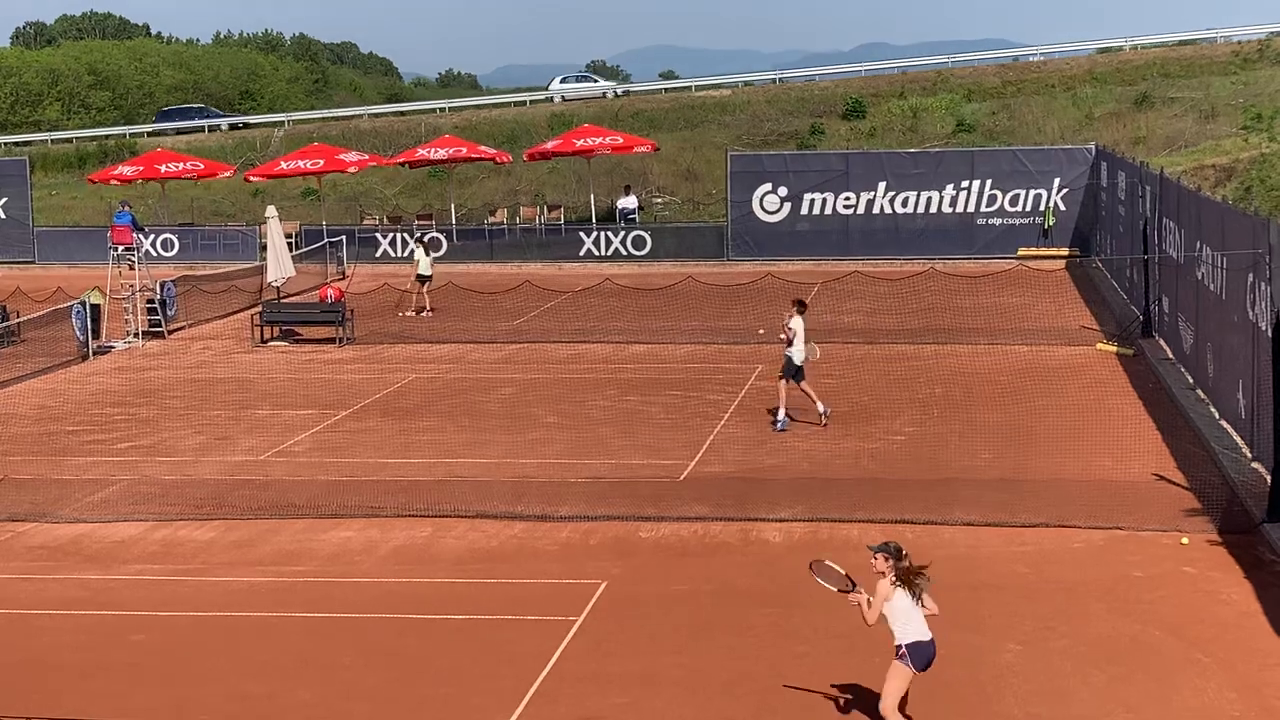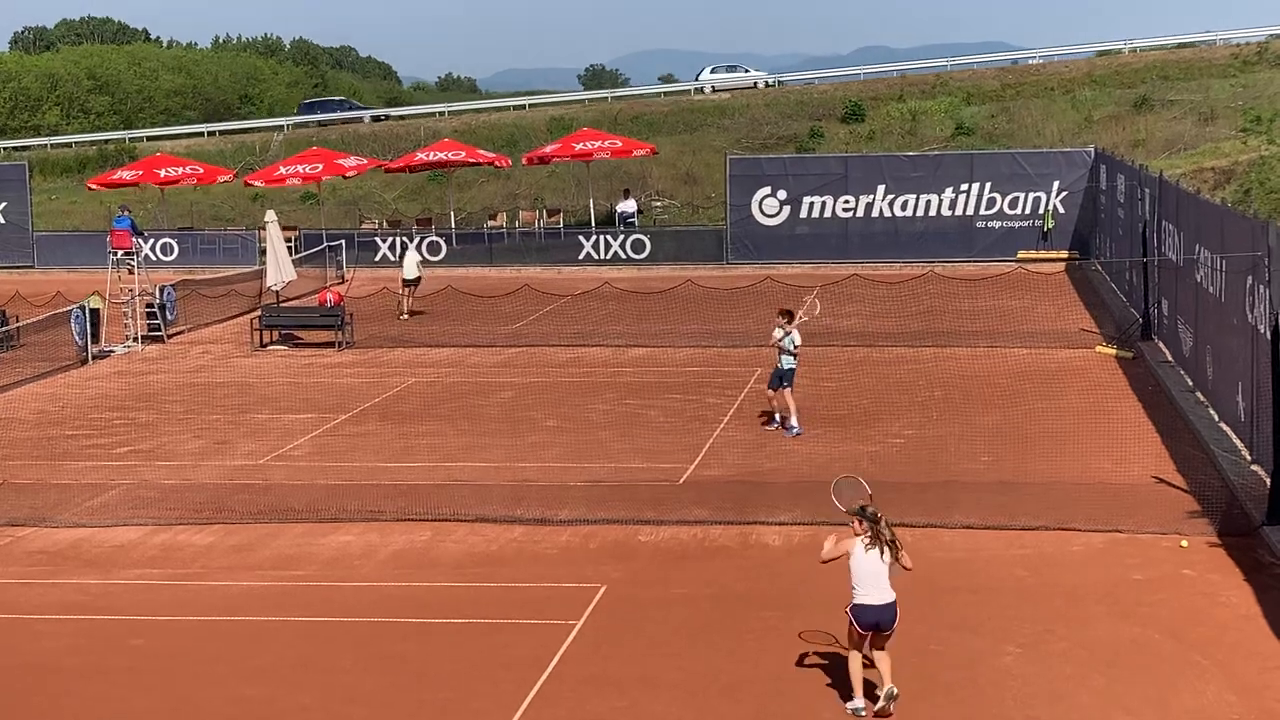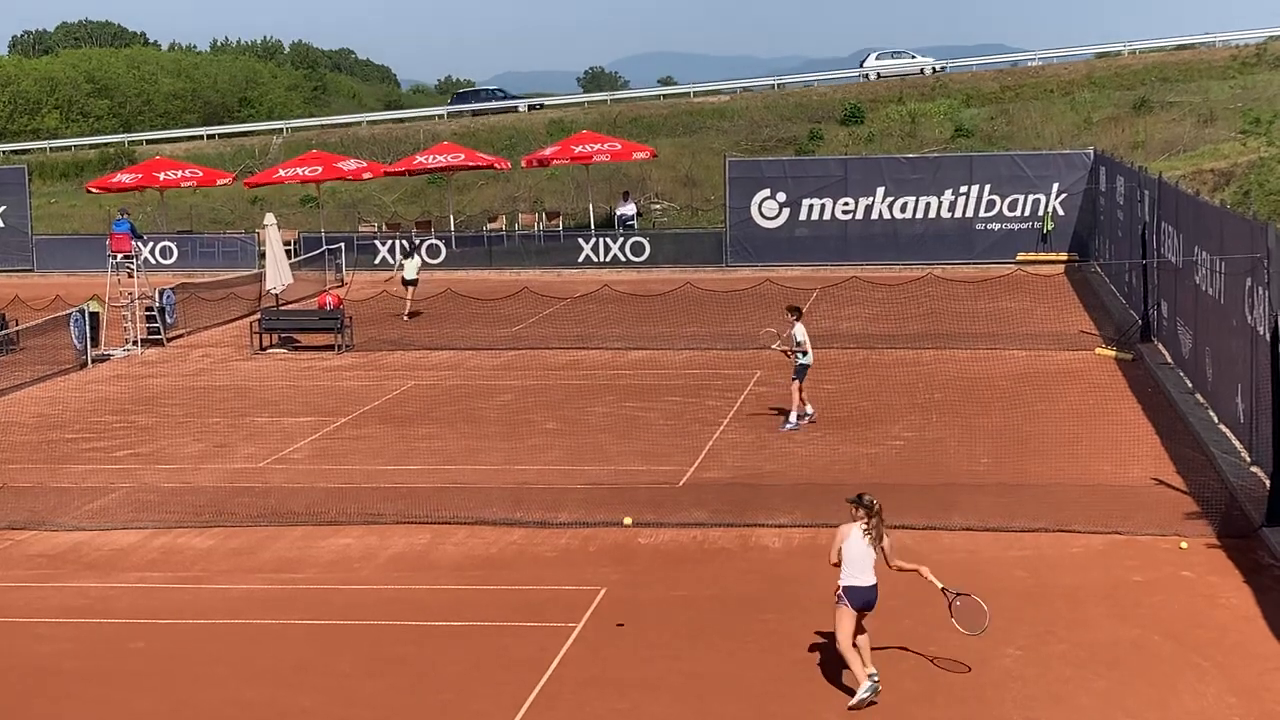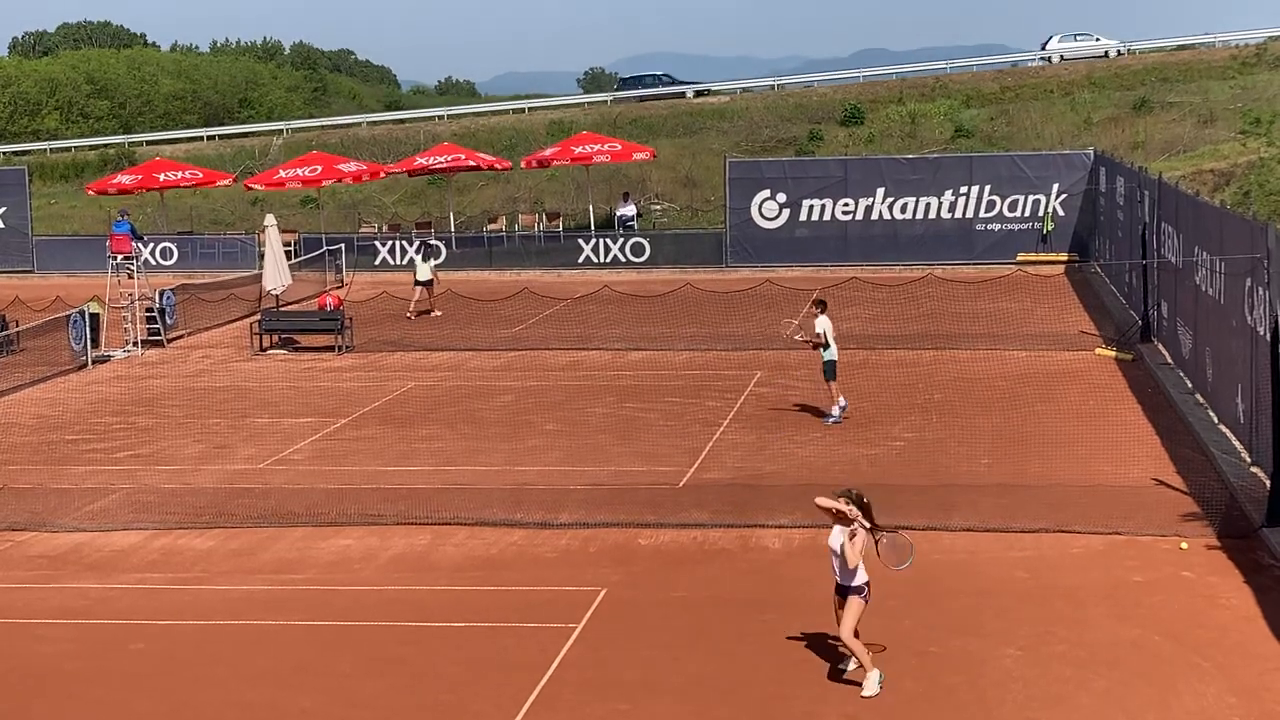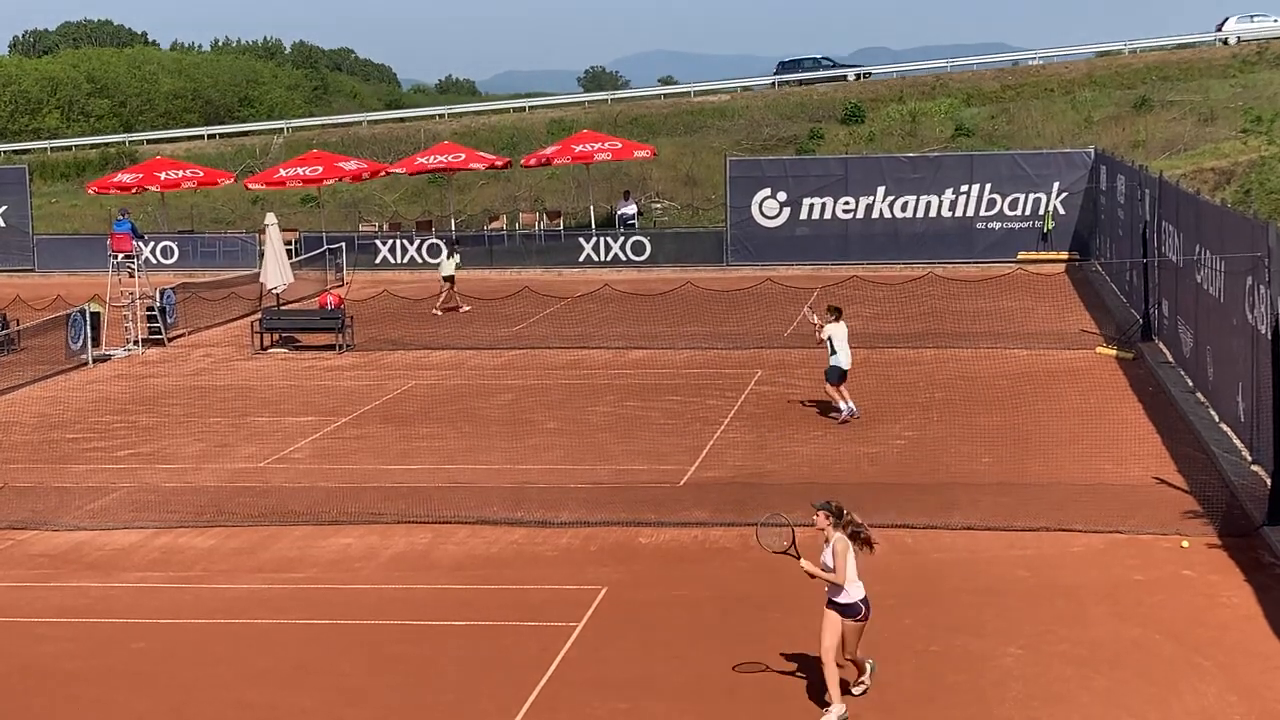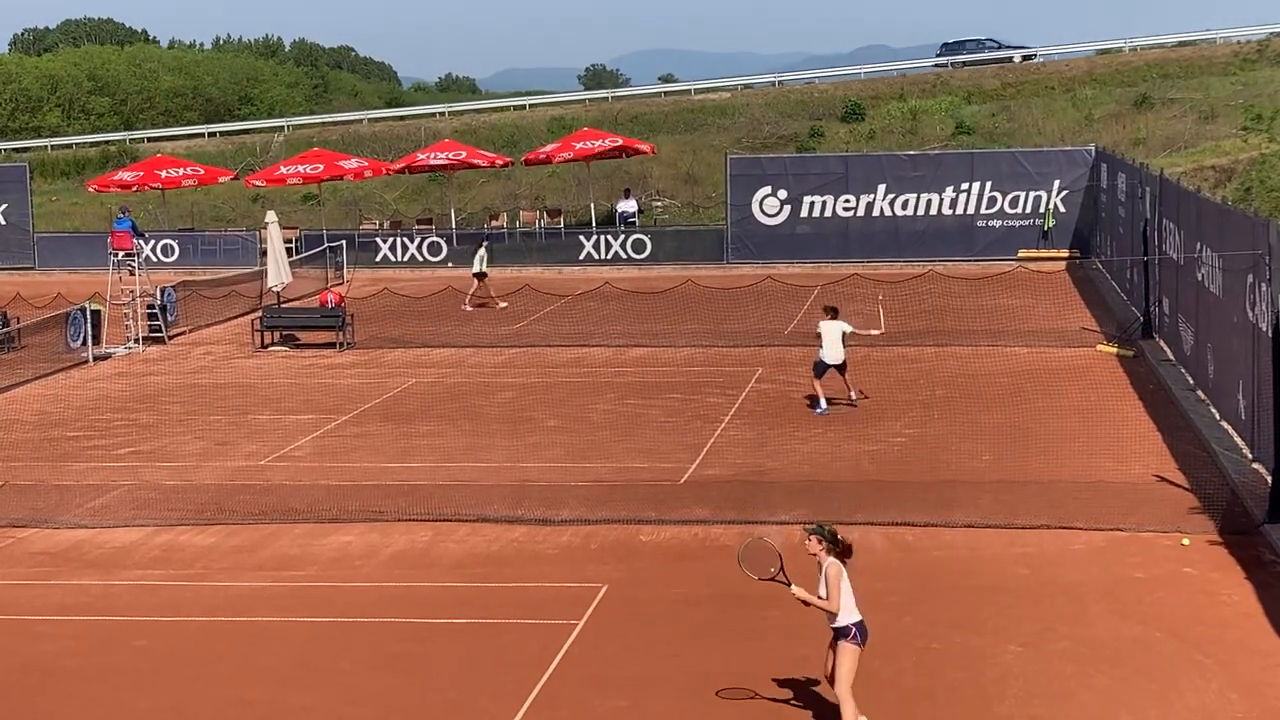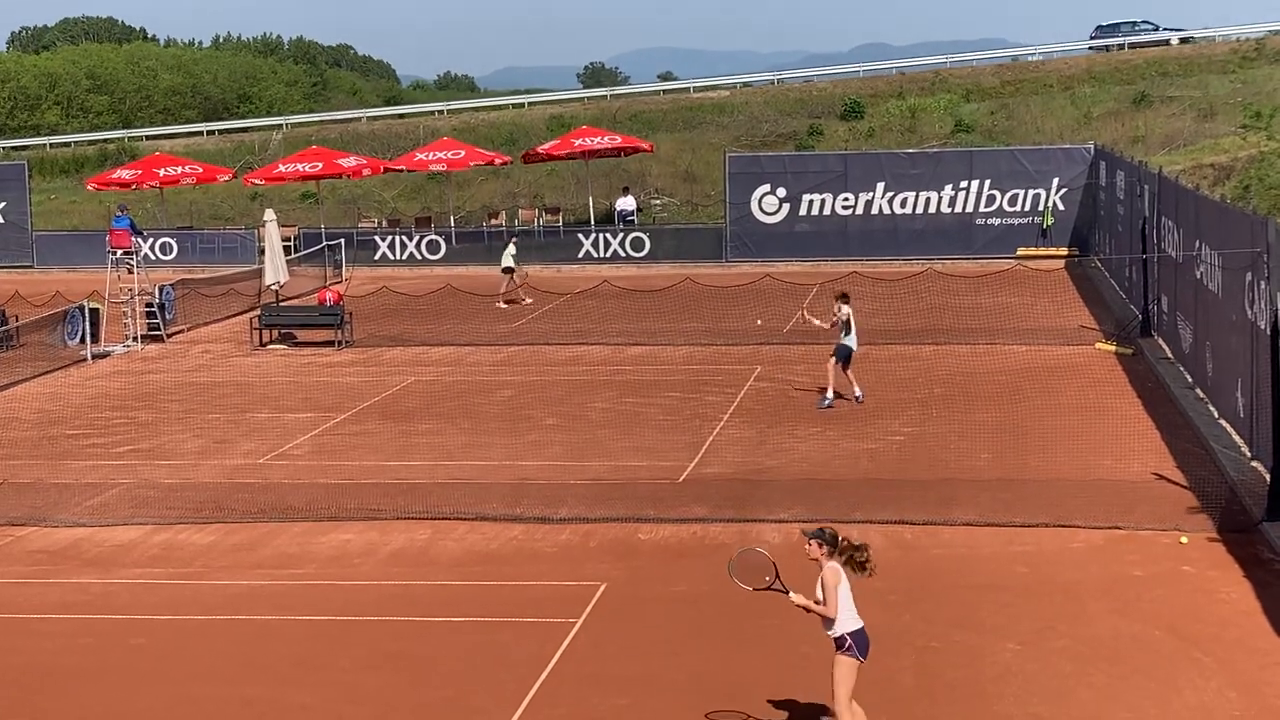
dt=0.5s
person 1, frame 1
left shoulder: (884, 584)
right shoulder: (912, 580)
left elbow: (870, 621)
right elbow: (934, 610)
left wrist: (863, 602)
left hip: (911, 649)
right hip: (928, 647)
person 1, frame 2
left shoulder: (850, 544)
right shoulder: (888, 544)
left elbow: (823, 558)
right elbow: (909, 565)
left wrist: (828, 546)
left hip: (863, 610)
right hip: (888, 609)
left knee: (855, 652)
right knee: (879, 649)
left ankle: (859, 702)
right ankle: (888, 688)
person 1, frame 3
left shoulder: (844, 530)
right shoulder: (880, 534)
left elbow: (833, 561)
right elbow: (894, 564)
right wrist: (918, 568)
left hip: (849, 592)
right hip: (868, 592)
left knee: (843, 645)
right knee: (858, 629)
left ankle: (864, 684)
right ankle: (869, 670)
person 1, frame 4
left shoulder: (860, 532)
right shoulder: (839, 518)
left elbow: (851, 564)
right elbow: (818, 501)
left wrist: (848, 537)
right wrist: (843, 506)
left hip: (858, 588)
right hip: (842, 584)
left knee: (846, 636)
right knee: (846, 630)
left ankle: (873, 674)
right ankle: (860, 655)
person 1, frame 5
left shoulder: (840, 542)
right shoulder: (829, 540)
left elbow: (840, 579)
left wrist: (813, 570)
right wrist: (814, 570)
left hip: (855, 603)
right hip: (834, 602)
left knee: (848, 655)
right knee: (826, 654)
left ankle: (864, 668)
person 1, frame 6
left shoulder: (832, 567)
right shoulder: (825, 564)
left elbow: (833, 606)
left wrist: (806, 597)
right wrist: (809, 597)
left hip: (851, 630)
right hip: (842, 629)
left knee: (842, 689)
right knee: (830, 675)
person 1, frame 7
left shoulder: (829, 573)
right shoulder: (834, 569)
left elbow: (831, 611)
left wrist: (805, 603)
right wrist: (809, 603)
left hip: (851, 639)
right hip: (851, 638)
right knee: (845, 702)
